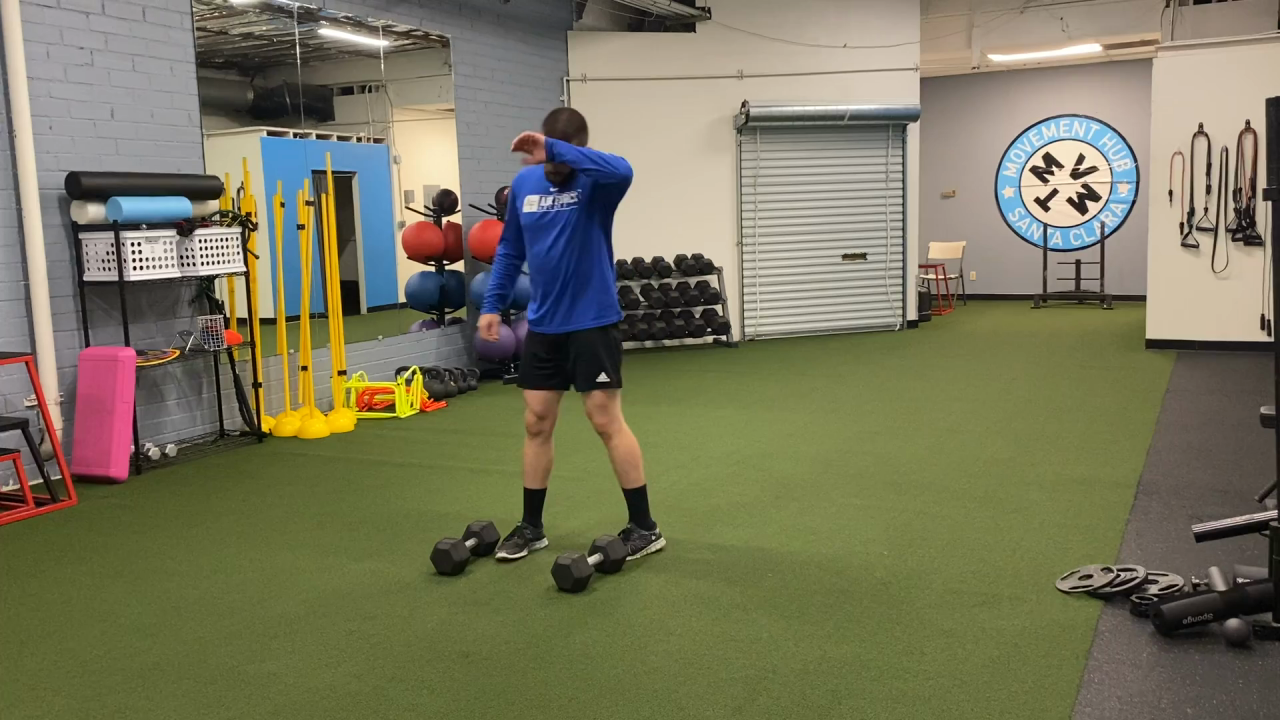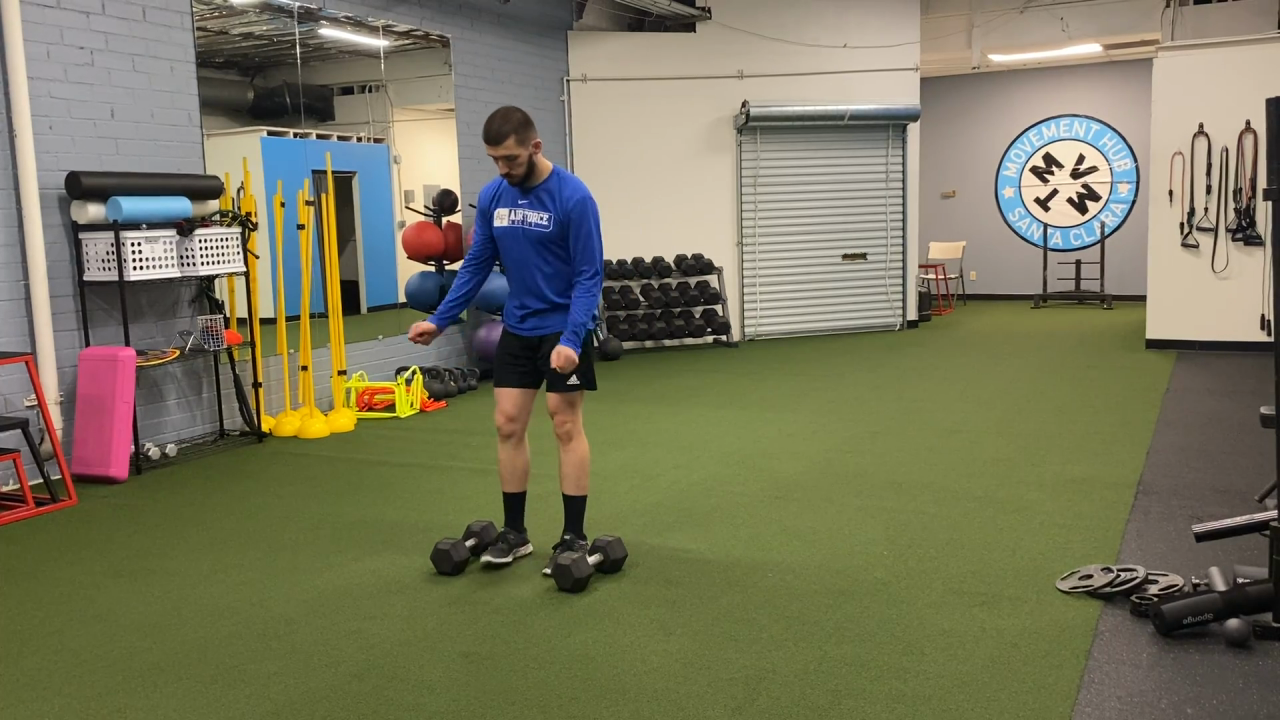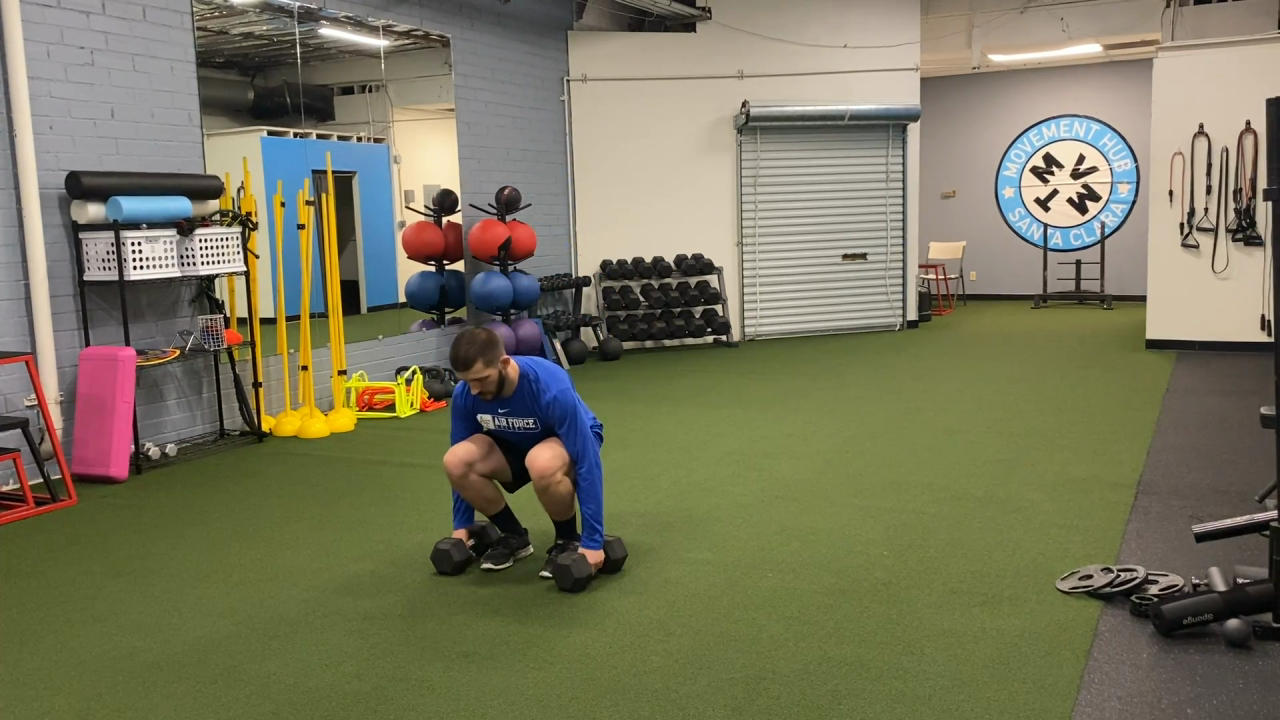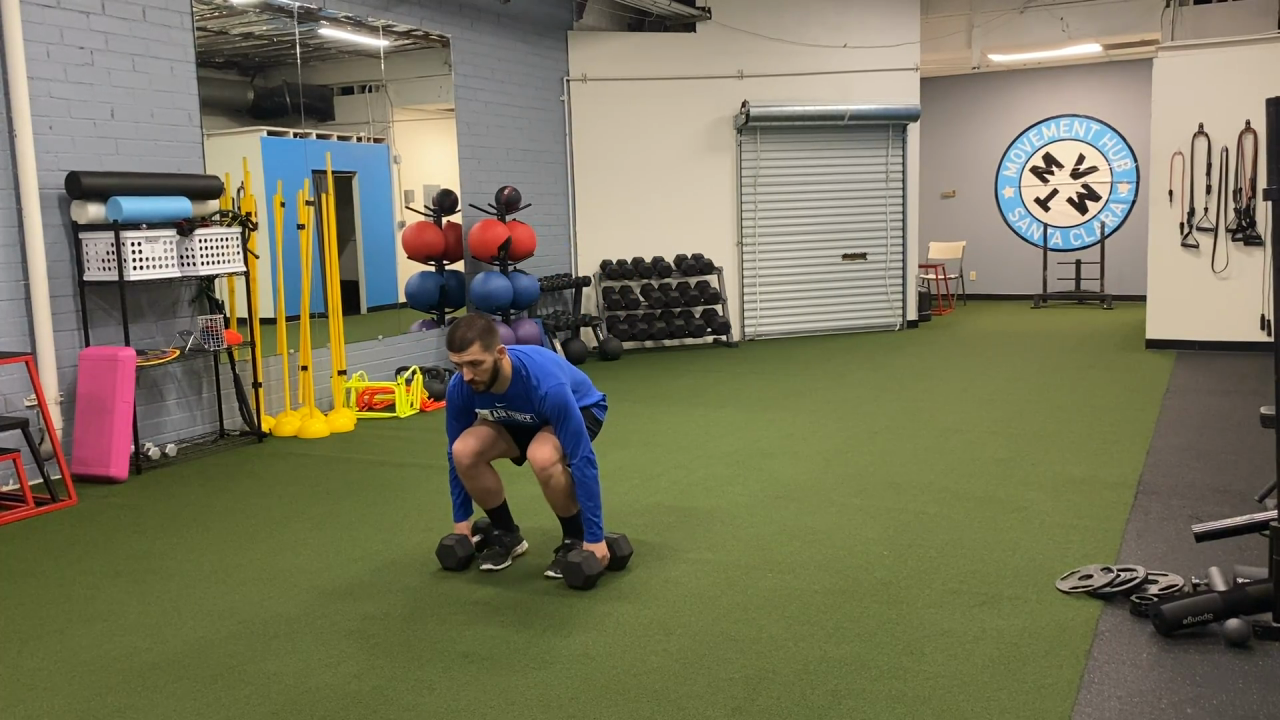
dt=1s
person 1, frame 1
left shoulder: (596, 182)
right shoulder: (524, 184)
left elbow: (622, 170)
right elbow: (510, 250)
left wrist: (552, 147)
right wrist: (493, 304)
left hip: (591, 323)
right hip: (542, 325)
left knee: (607, 423)
right knee: (536, 425)
left ankle: (644, 526)
right ankle: (531, 525)
person 1, frame 2
left shoulder: (573, 197)
right shoulder: (494, 196)
left elbow: (591, 275)
right elbow: (475, 264)
left wrist: (573, 339)
right wrist: (440, 318)
left hip: (563, 330)
right hip: (516, 328)
left knee: (567, 428)
right knee: (508, 427)
left ankle: (574, 537)
right ankle: (515, 531)
person 1, frame 3
left shoulder: (552, 390)
right shoulder: (465, 395)
left elbow: (587, 462)
right elbow: (461, 455)
left wrist: (592, 541)
right wrist: (461, 524)
left hip: (572, 444)
right hip: (516, 445)
left knee: (542, 464)
right knee: (455, 462)
left ankle: (568, 541)
right ankle: (513, 536)
person 1, frame 4
left shoulder: (547, 385)
right shoulder: (460, 388)
left elbow: (582, 459)
right elbow: (455, 454)
left wrist: (594, 537)
right wrist: (461, 519)
left hip: (580, 407)
left knee: (542, 456)
right knee: (464, 452)
left ankle: (574, 539)
right ankle: (506, 533)
